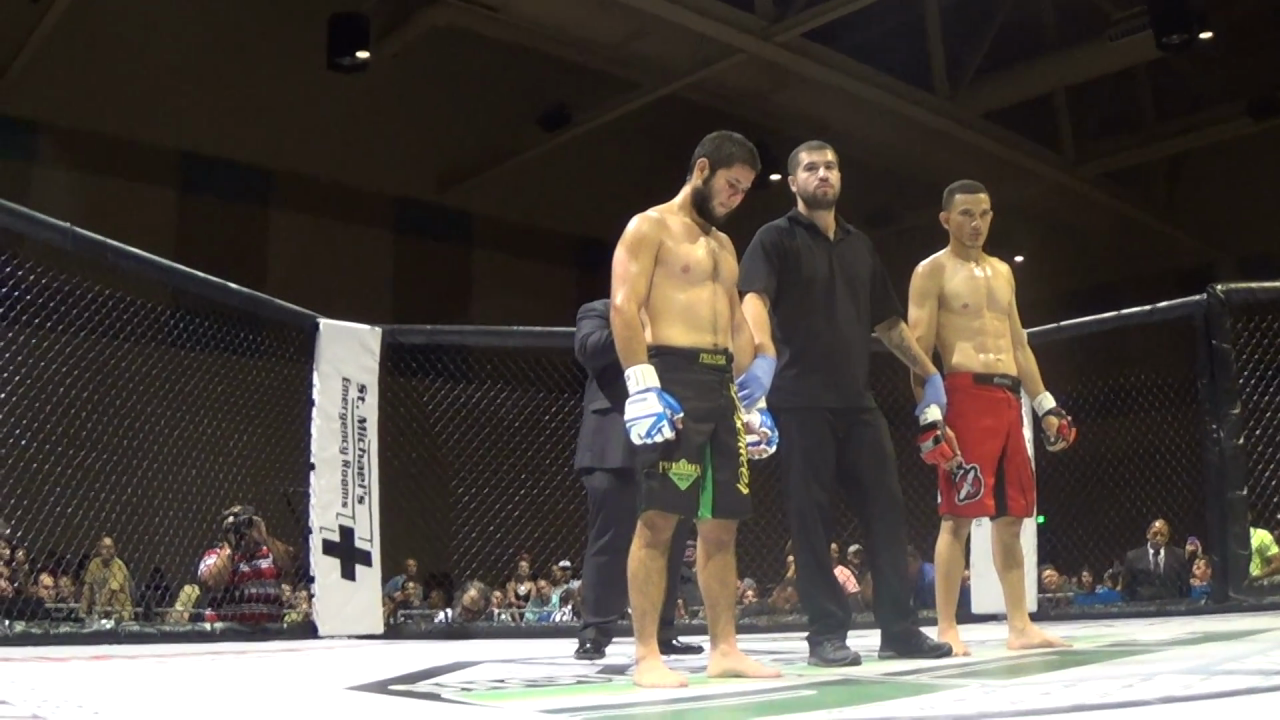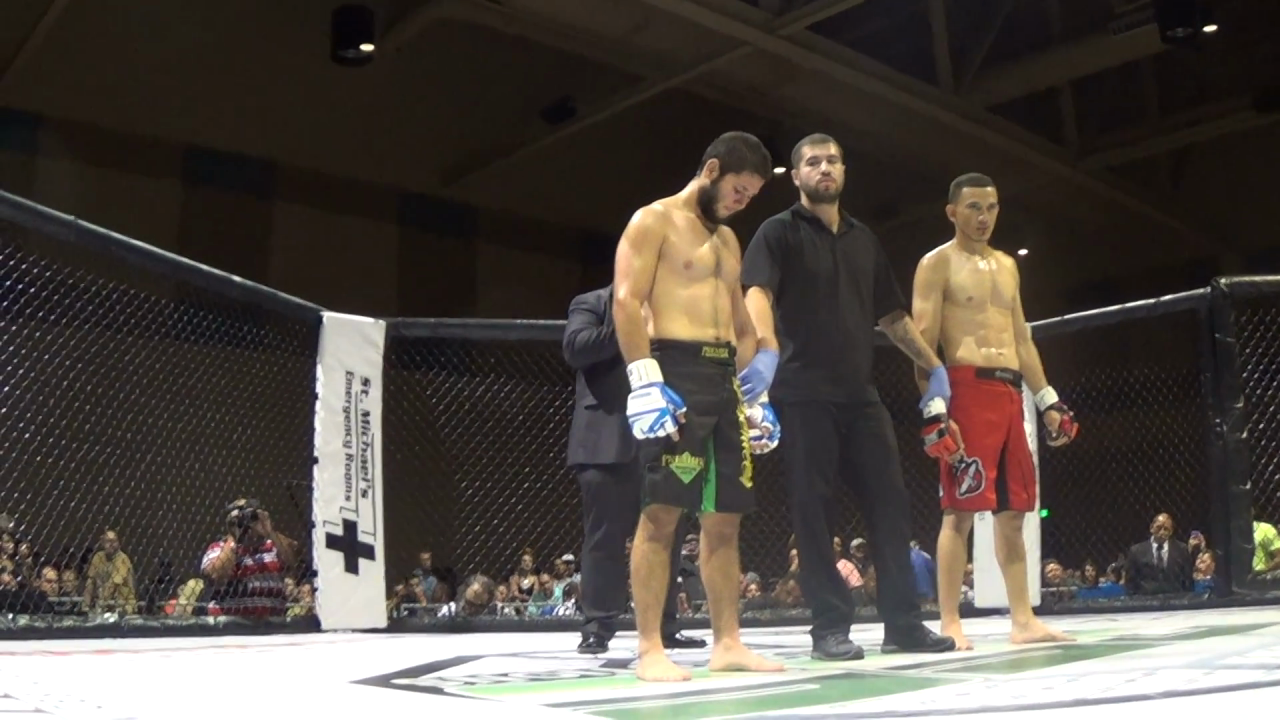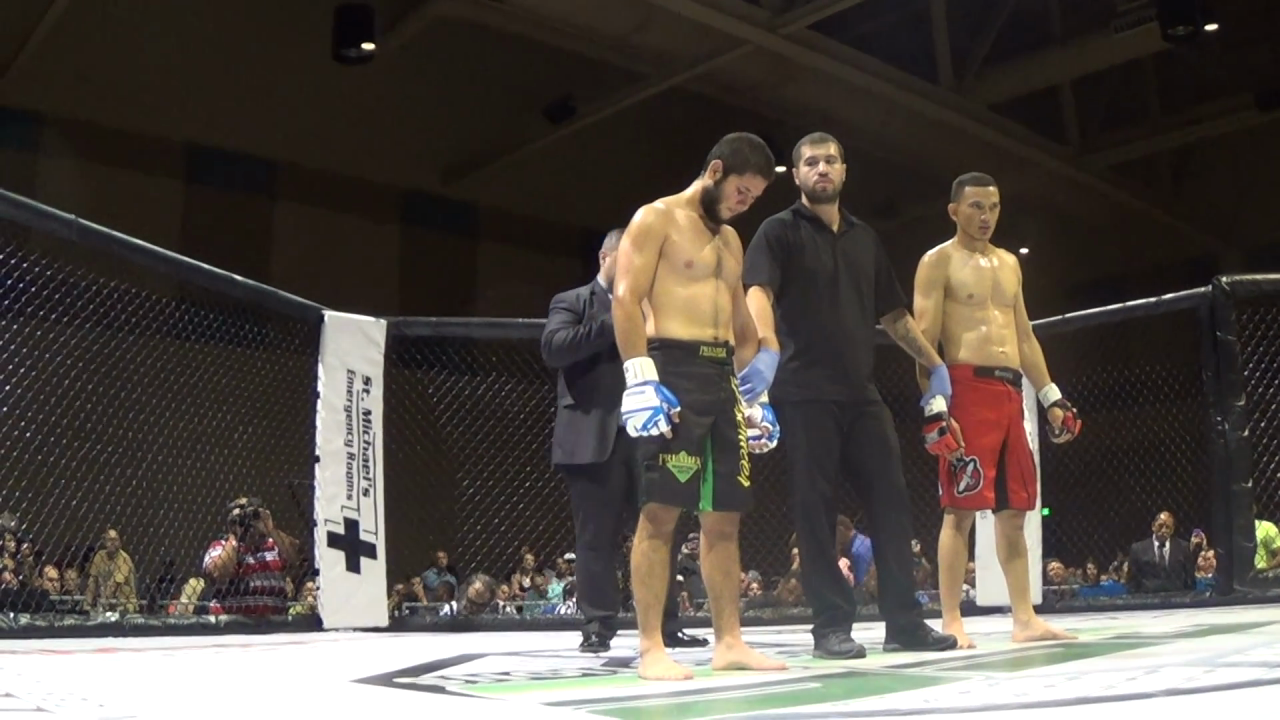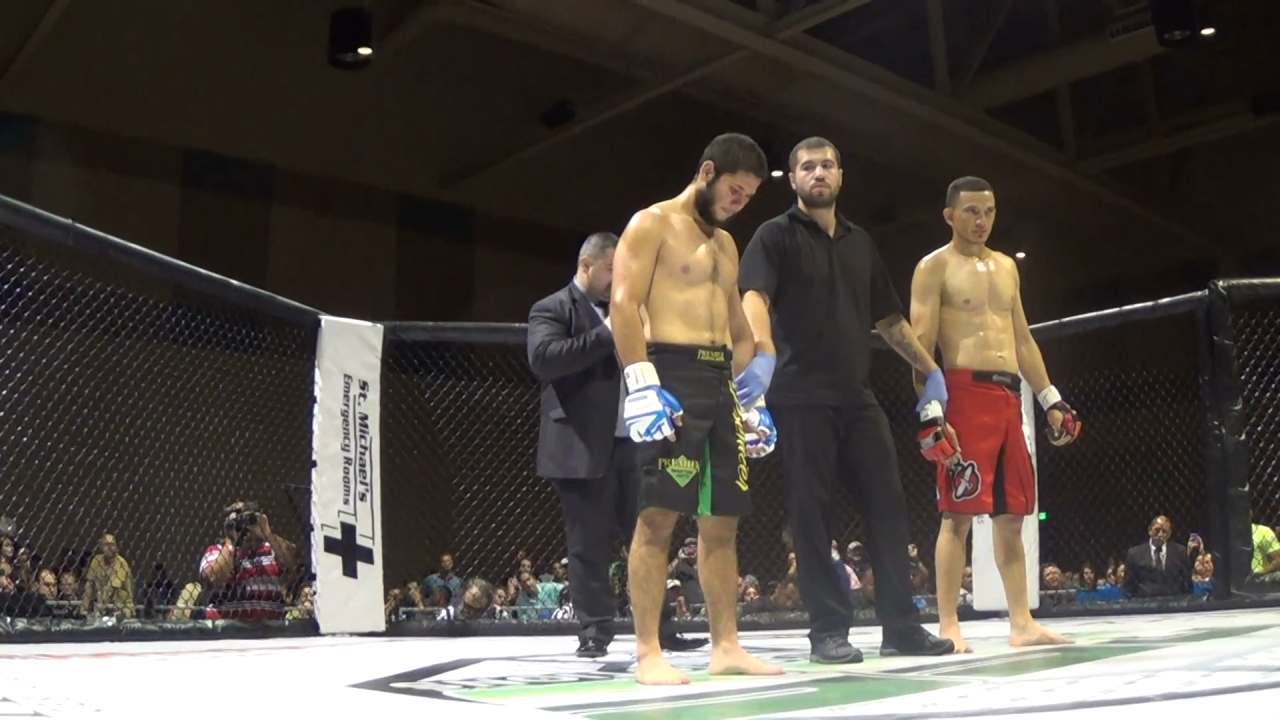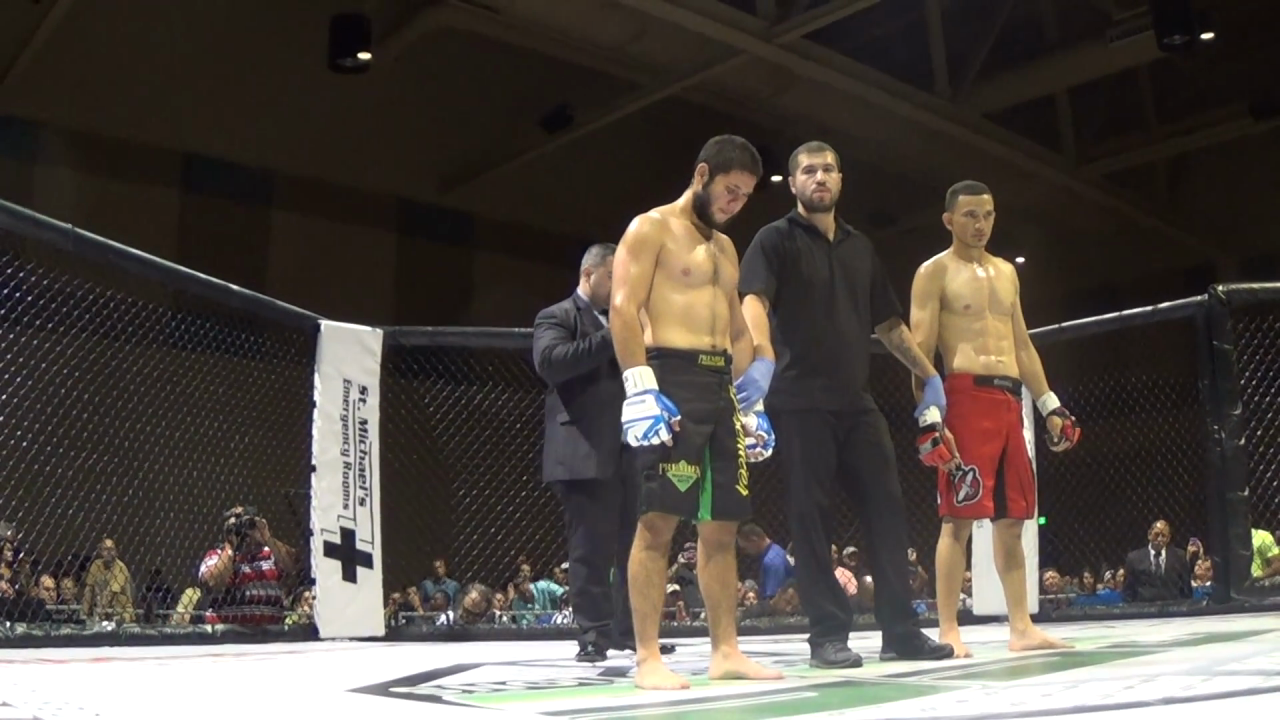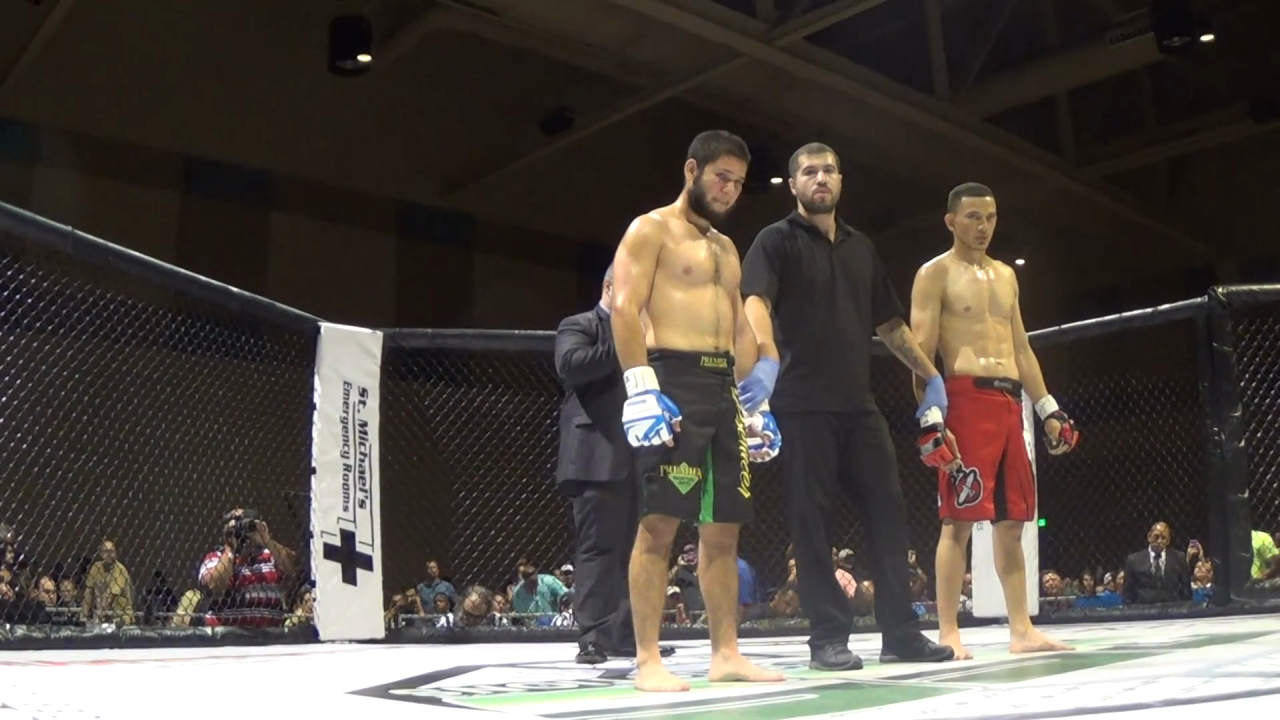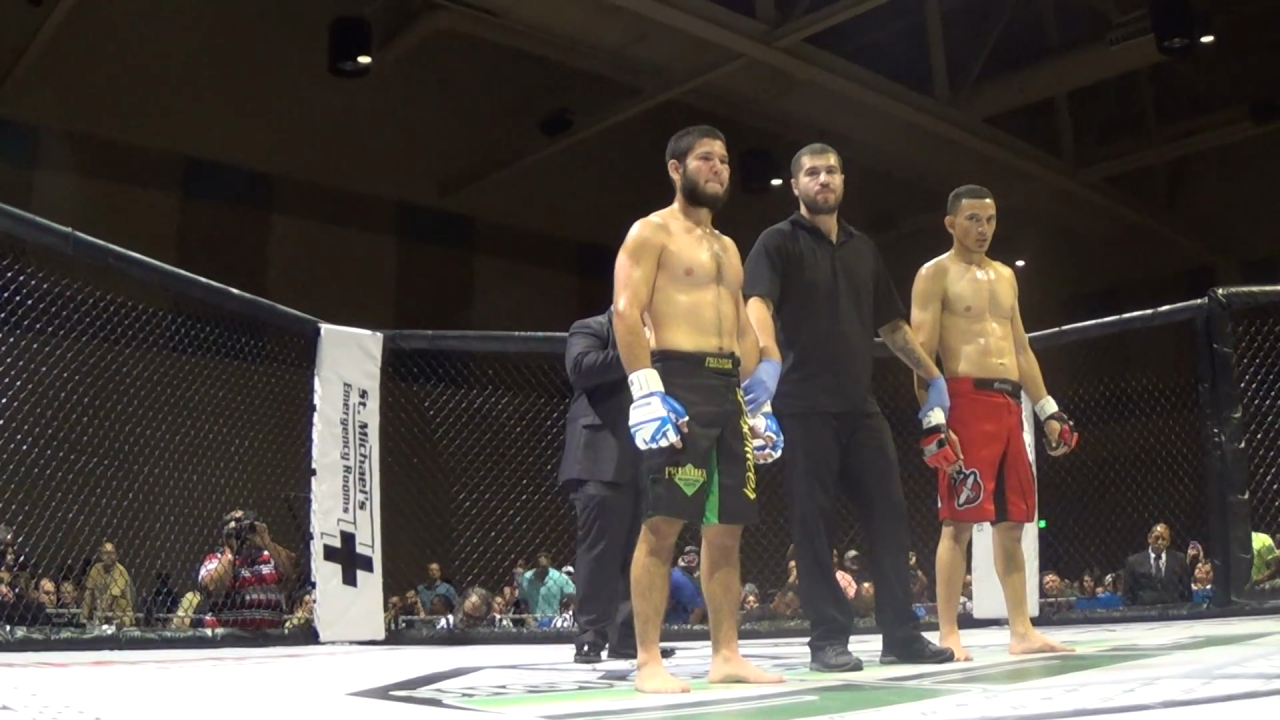
dt=0.4s
person 1, frame 1
left shoulder: (724, 246)
right shoulder: (649, 227)
right elbow: (624, 309)
right wrist: (643, 386)
left hip: (721, 386)
right hip: (673, 378)
left knee: (722, 525)
right knee: (658, 519)
left ankle: (724, 649)
right ankle: (647, 656)
person 1, frame 2
left shoulder: (727, 240)
right shoulder: (654, 221)
right elbow: (627, 302)
right wrist: (645, 381)
left hip: (724, 379)
right hip: (675, 372)
left knee: (724, 517)
right knee: (661, 513)
left ankle: (727, 643)
right ankle: (650, 649)
person 1, frame 3
left shoulder: (730, 240)
right shoulder: (656, 219)
right elbow: (626, 299)
right wrist: (641, 380)
left hip: (721, 377)
right hip: (672, 370)
left knee: (724, 517)
right knee: (660, 511)
left ankle: (728, 641)
right ankle: (651, 648)
person 1, frame 4
left shoulder: (725, 244)
right shoulder: (652, 224)
right elbow: (624, 306)
right wrist: (643, 385)
left hip: (719, 382)
right hip: (671, 375)
left knee: (722, 520)
right knee: (658, 516)
left ankle: (726, 646)
right ankle: (648, 653)
person 1, frame 5
left shoulder: (725, 248)
right shoulder: (651, 228)
right elbow: (623, 309)
right wrist: (641, 389)
left hip: (719, 386)
right hip: (671, 379)
left knee: (722, 525)
right knee: (658, 521)
left ankle: (725, 650)
right ankle: (648, 658)
person 1, frame 6
left shoulder: (727, 248)
right shoulder: (651, 230)
right elbow: (624, 309)
right wrist: (642, 389)
left hip: (722, 388)
right hip: (673, 380)
left knee: (724, 527)
right knee: (659, 522)
left ankle: (726, 653)
right ankle: (648, 660)
person 1, frame 7
left shoulder: (728, 248)
right shoulder: (651, 232)
right elbow: (626, 314)
left wrist: (759, 403)
right wrist: (647, 392)
left hip: (728, 390)
right hip: (678, 382)
left knee: (727, 529)
right knee: (662, 525)
left ankle: (726, 655)
right ankle: (648, 662)
person 2, frame 1
left shoulder: (860, 246)
right shoulder: (777, 238)
left elbow: (888, 322)
right elbow: (754, 299)
left wrist: (930, 373)
right wrist: (765, 356)
left hip: (856, 398)
right hip: (800, 398)
left knee: (887, 508)
right knee: (811, 515)
left ankle: (899, 628)
right ankle: (826, 633)
person 2, frame 2
left shoulder: (864, 239)
right shoulder: (780, 231)
left elbow: (892, 315)
right elbow: (758, 293)
left wrist: (934, 366)
right wrist: (767, 350)
left hip: (859, 392)
right hip: (803, 392)
left knee: (890, 502)
right knee: (812, 509)
left ankle: (902, 622)
right ankle: (830, 627)
person 2, frame 3
left shoulder: (864, 238)
right shoulder: (780, 231)
left elbow: (893, 313)
right elbow: (758, 292)
left wrist: (935, 364)
right wrist: (768, 350)
left hip: (861, 391)
right hip: (804, 391)
left knee: (891, 501)
right knee: (815, 508)
left ankle: (903, 621)
right ankle: (831, 626)
person 2, frame 4
left shoulder: (860, 243)
right shoulder: (776, 235)
left elbow: (888, 318)
right elbow: (754, 297)
left wrist: (931, 370)
right wrist: (764, 354)
left hip: (856, 395)
right hip: (800, 396)
left knee: (887, 504)
right knee: (811, 512)
left ankle: (900, 625)
right ankle: (828, 630)
person 2, frame 5
left shoulder: (860, 247)
right shoulder: (776, 239)
left elbow: (888, 322)
right elbow: (754, 300)
left wrist: (930, 374)
right wrist: (763, 358)
left hip: (856, 400)
right hip: (800, 400)
left knee: (887, 509)
right knee: (810, 516)
left ankle: (900, 630)
right ankle: (828, 635)
person 2, frame 6
left shoulder: (861, 247)
right shoulder: (777, 240)
left elbow: (889, 323)
right elbow: (756, 302)
left wrist: (931, 375)
right wrist: (767, 359)
left hip: (858, 402)
right hip: (802, 403)
left knee: (888, 511)
right knee: (812, 519)
left ankle: (901, 632)
right ankle: (828, 637)
person 2, frame 7
left shoulder: (863, 248)
right shoulder: (779, 242)
left elbow: (891, 324)
right elbow: (758, 303)
left wrist: (933, 376)
right wrist: (769, 360)
left hip: (859, 404)
right hip: (804, 404)
left knee: (889, 513)
right knee: (813, 521)
left ankle: (901, 633)
right ankle: (828, 639)
person 3, frame 1
left shoulder: (1002, 272)
right shoulder: (932, 271)
right elbow: (919, 351)
left wrist: (1046, 406)
right wrist: (930, 417)
left hip: (1009, 400)
right hip: (966, 396)
left knee: (1011, 518)
right knee: (958, 516)
left ankle: (1020, 626)
right ankle: (947, 629)
person 3, frame 2
left shoulder: (1006, 266)
right shoulder: (938, 264)
right elbow: (924, 342)
left wrist: (1048, 401)
right wrist: (933, 409)
left hip: (1010, 393)
right hip: (968, 390)
left knee: (1013, 512)
right knee: (960, 510)
left ankle: (1023, 620)
right ankle: (950, 623)
person 3, frame 3
left shoulder: (1009, 264)
right shoulder: (938, 262)
right elbow: (925, 341)
left wrist: (1052, 398)
right wrist: (935, 407)
left hip: (1010, 392)
right hip: (967, 389)
left knee: (1014, 510)
right knee: (960, 508)
left ankle: (1025, 618)
right ankle: (951, 621)
person 3, frame 4
left shoulder: (1006, 267)
right shoulder: (934, 268)
left elbow: (1023, 340)
right elbow: (921, 346)
left wrist: (1051, 400)
right wrist: (930, 412)
left hip: (1008, 396)
right hip: (966, 394)
left knee: (1012, 515)
right knee: (959, 513)
left ankle: (1022, 623)
right ankle: (948, 626)
person 3, frame 5
left shoulder: (1006, 272)
right shoulder: (934, 273)
right elbow: (921, 351)
left wrist: (1051, 406)
right wrist: (929, 418)
left hip: (1010, 402)
right hip: (966, 398)
left knee: (1012, 520)
right knee: (959, 518)
left ankle: (1022, 627)
right ankle: (948, 631)
person 3, frame 6
left shoulder: (1005, 276)
right shoulder: (936, 274)
right elbow: (922, 353)
left wrist: (1048, 410)
right wrist: (931, 418)
left hip: (1010, 403)
right hip: (967, 400)
left knee: (1012, 521)
right knee: (959, 520)
left ankle: (1022, 630)
right ankle: (949, 633)
person 3, frame 7
left shoulder: (1005, 276)
right shoulder: (936, 274)
right elbow: (923, 353)
left wrist: (1048, 411)
right wrist: (933, 420)
left hip: (1009, 405)
right hip: (966, 401)
left knee: (1012, 523)
right knee: (959, 521)
left ankle: (1022, 631)
right ankle: (949, 634)
person 4, frame 1
right shoulder: (599, 312)
right elbow: (588, 350)
right hip: (615, 445)
left knee: (668, 543)
right knee: (608, 541)
left ankle: (661, 633)
right ankle: (595, 634)
person 4, frame 2
right shoulder: (592, 304)
right elbow: (576, 347)
right hip: (610, 439)
right knee: (605, 536)
left ankle: (663, 627)
right ankle: (597, 627)
person 4, frame 3
right shoulder: (572, 303)
right elbow: (552, 348)
right wrist: (612, 323)
right hip: (595, 440)
right knee: (596, 537)
left ankle: (665, 626)
right ankle: (598, 626)
person 4, frame 4
right shoulder: (551, 310)
right elbow: (543, 359)
right wrist: (605, 335)
left hip: (631, 442)
right hip: (585, 449)
right knee: (589, 545)
left ankle: (659, 628)
right ankle: (595, 631)
person 4, frame 5
right shoulder: (557, 318)
right elbow: (550, 362)
right wrist: (610, 339)
right hip: (586, 453)
left knee: (635, 544)
right knee: (590, 548)
left ankle: (627, 629)
right ankle: (593, 635)
person 4, frame 6
right shoulder: (579, 326)
right elbow: (570, 366)
left hip: (637, 459)
right hip: (598, 458)
left knee: (635, 550)
right knee: (598, 546)
left ankle: (626, 635)
right ankle: (593, 636)
person 4, frame 7
right shoulder: (590, 329)
right elbow: (581, 367)
left hip: (640, 463)
right hip: (601, 460)
left knee: (636, 552)
right knee: (599, 549)
left ankle: (626, 636)
right ankle: (591, 637)
